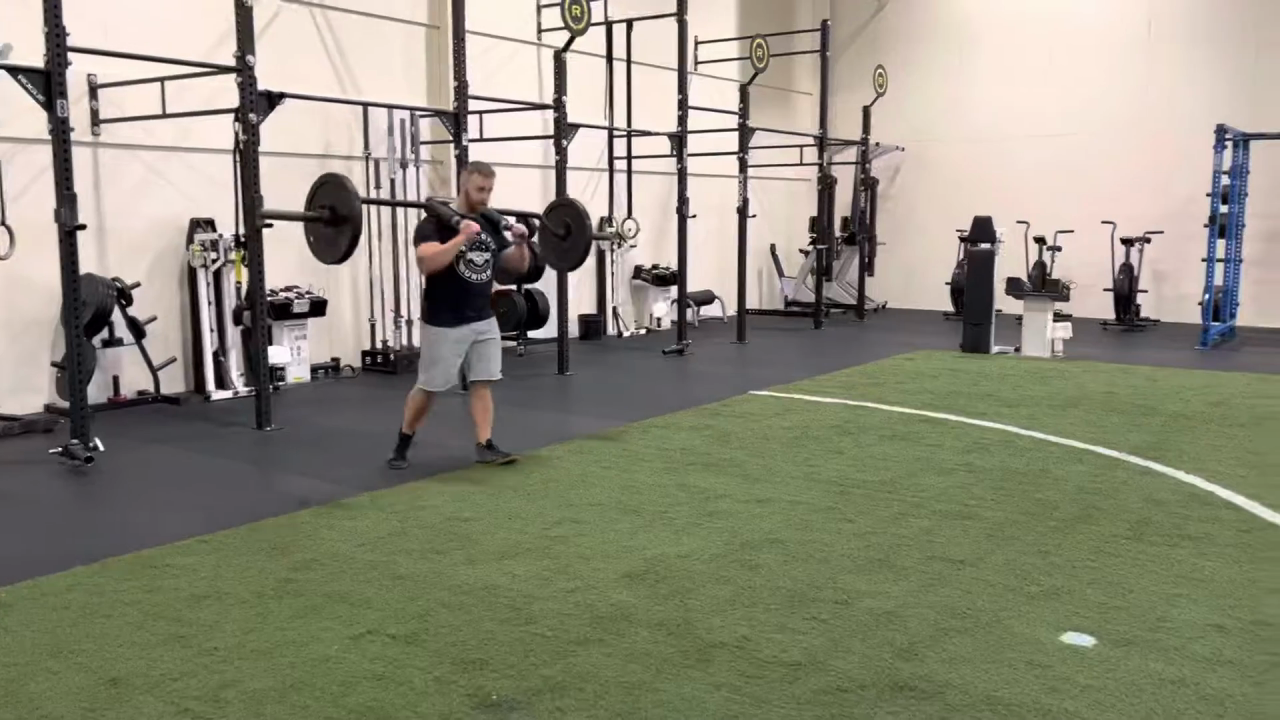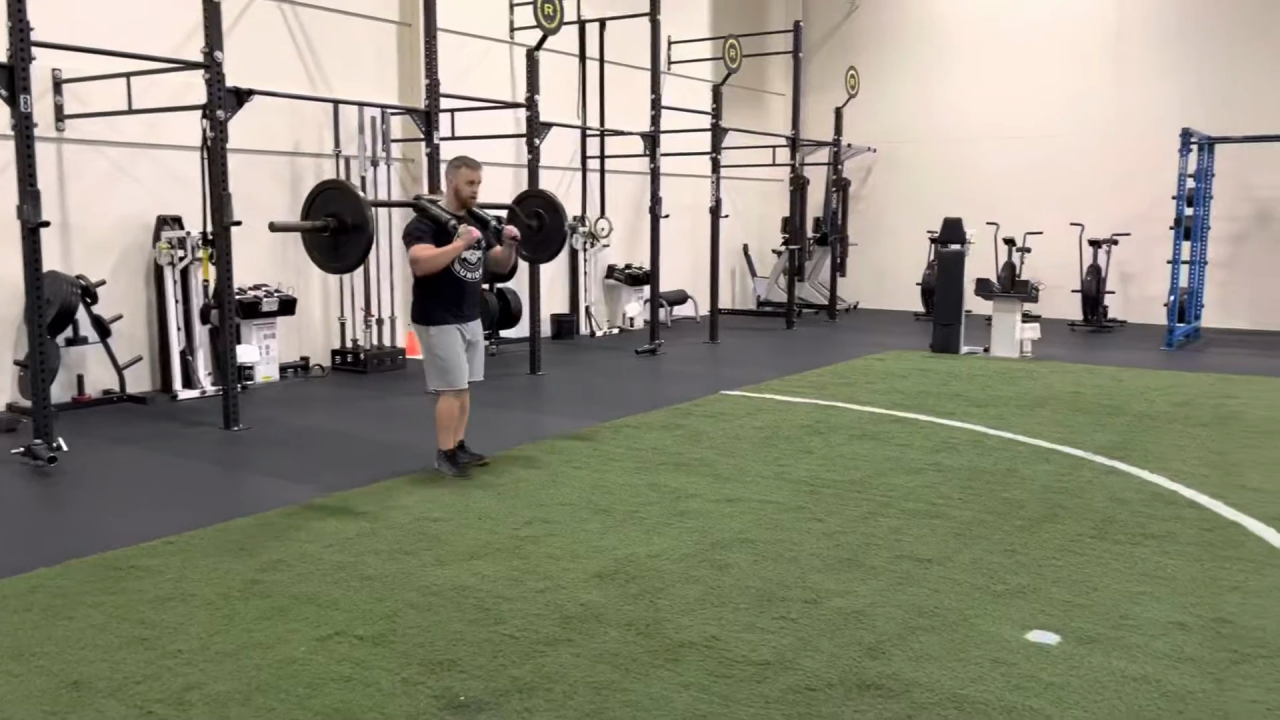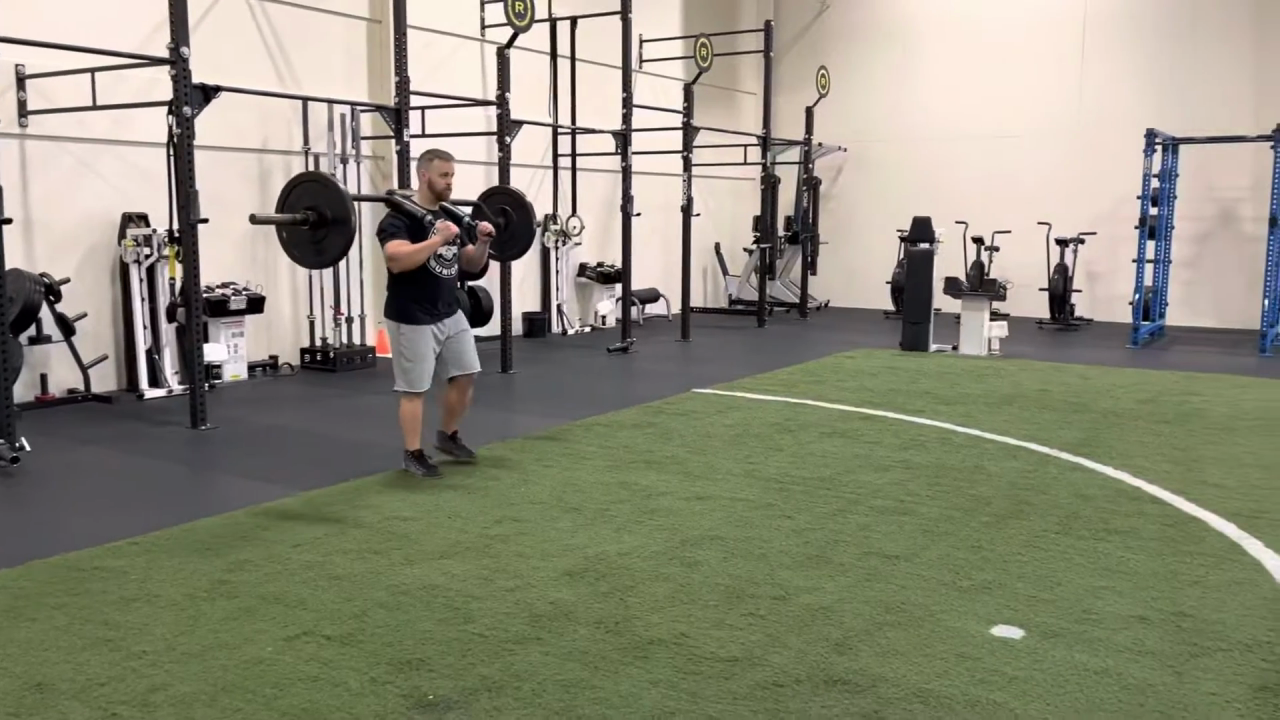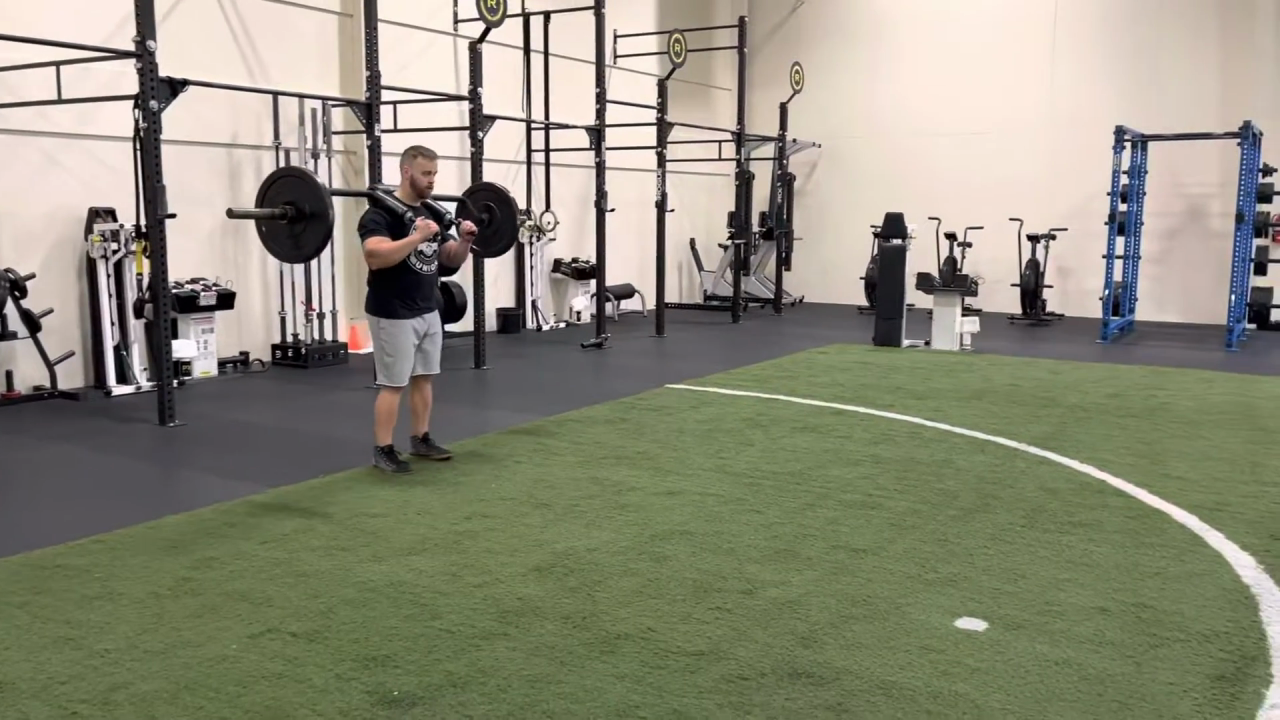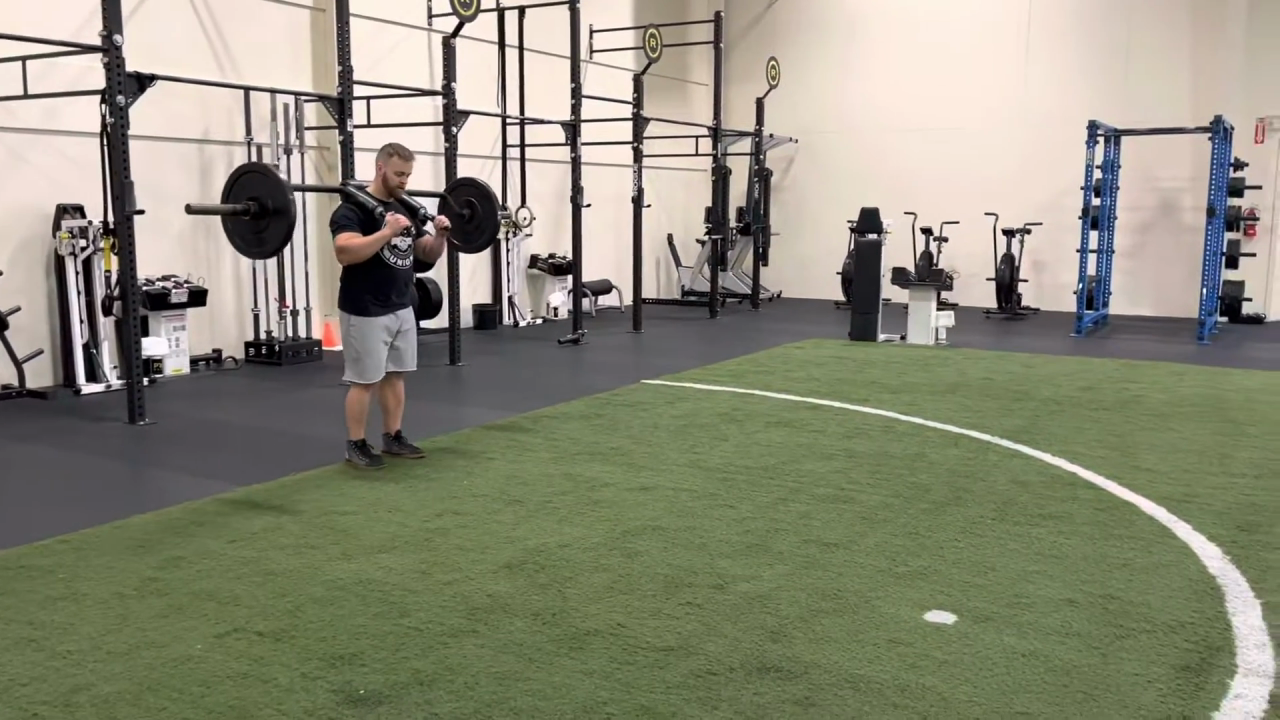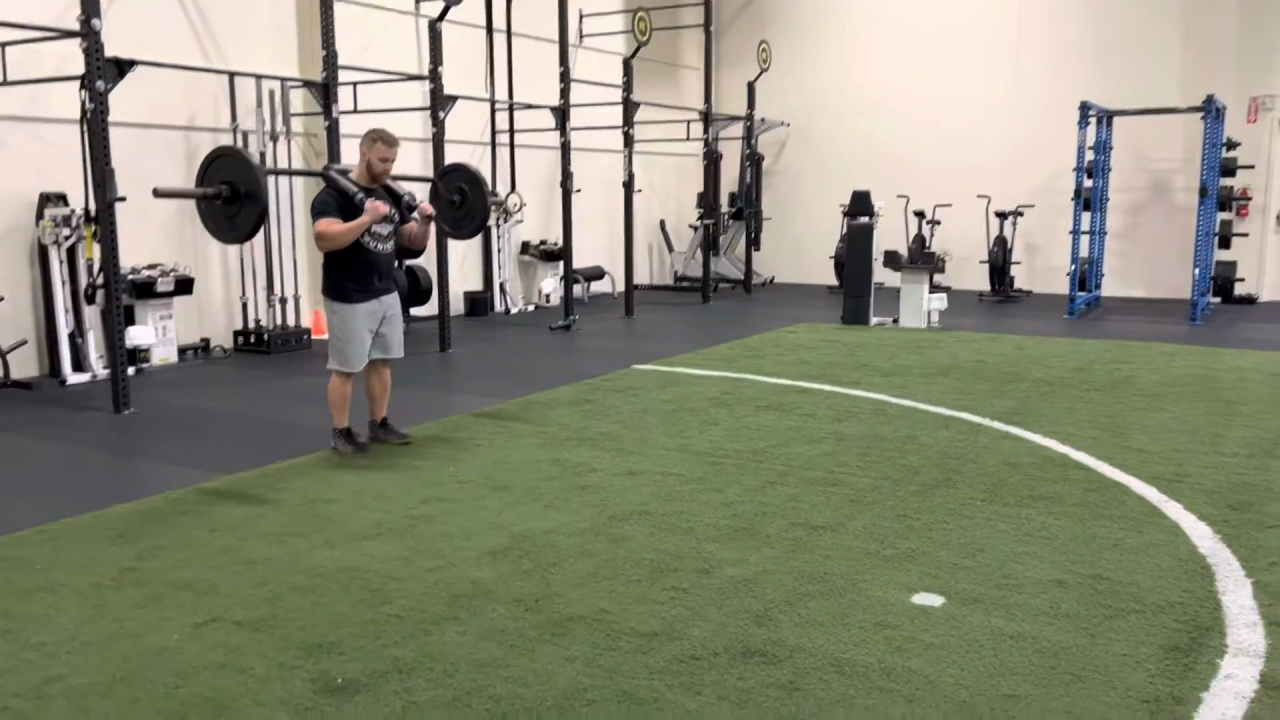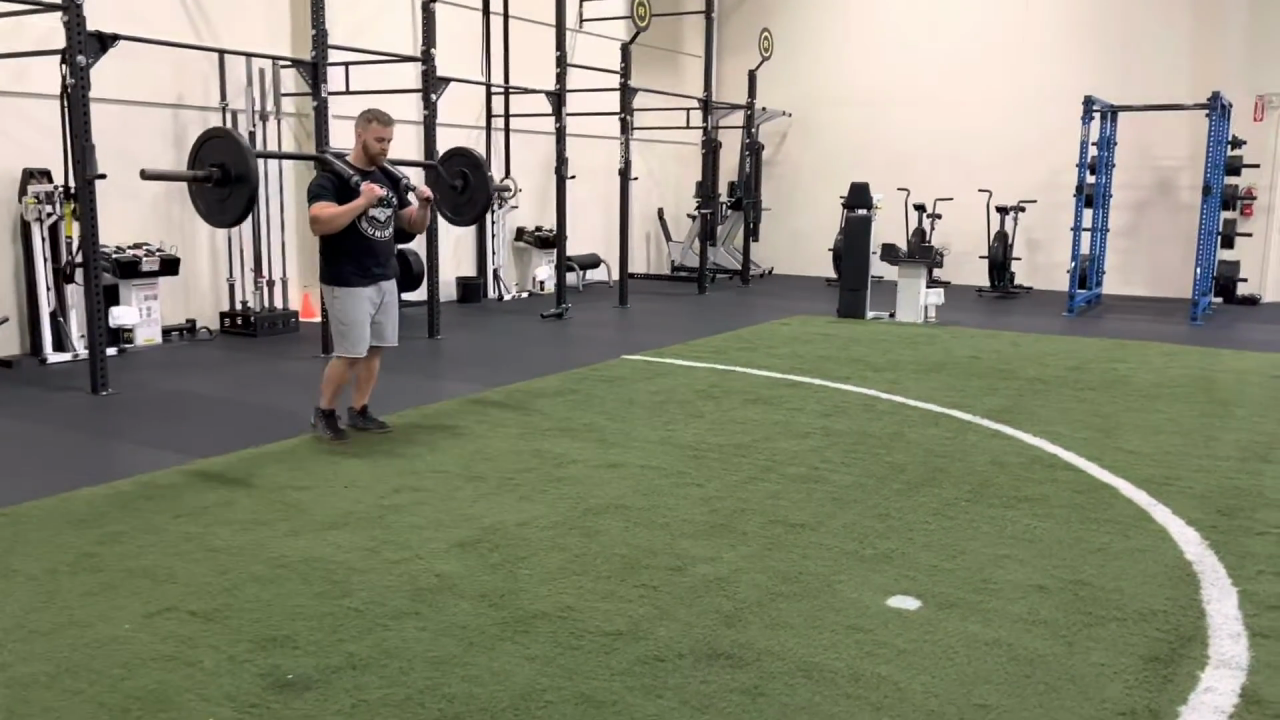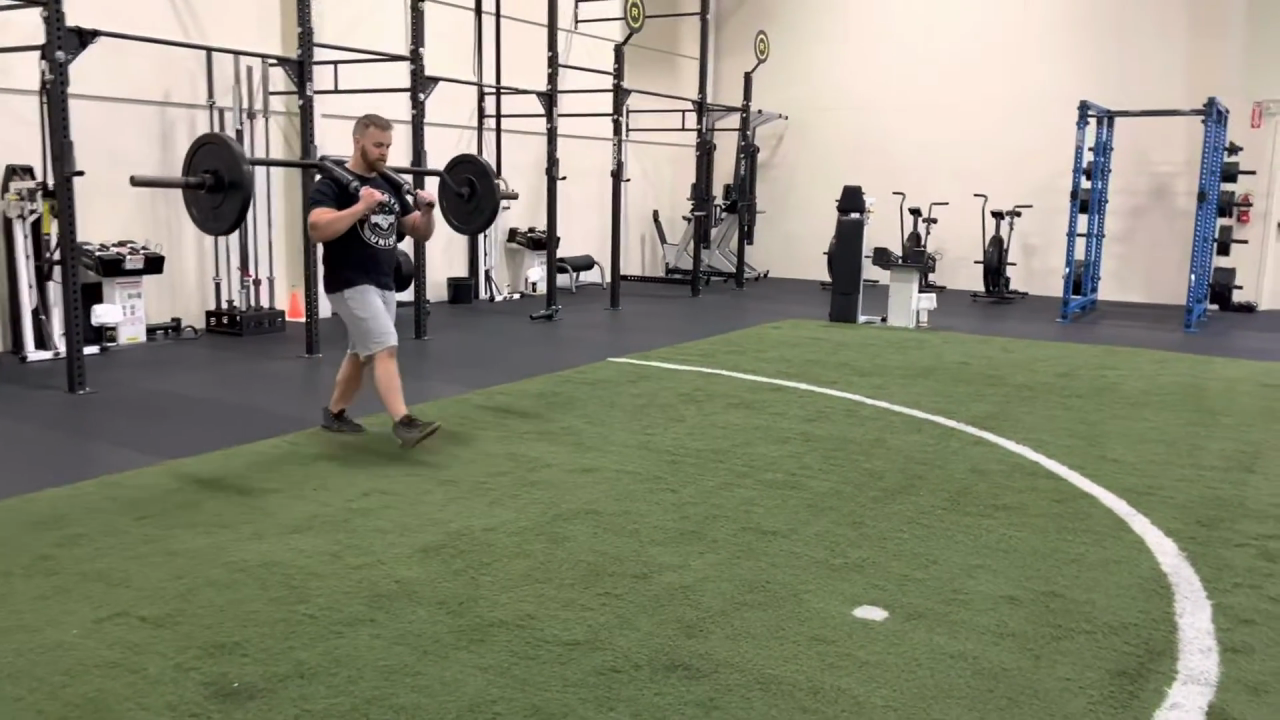
dt=0.4s
person 1, frame 1
left shoulder: (491, 224)
right shoulder: (436, 223)
left elbow: (519, 266)
right elbow: (426, 264)
left wrist: (521, 243)
right wrist: (462, 238)
left hip: (484, 320)
right hip: (444, 323)
left knee: (483, 383)
right knee: (429, 387)
left ankle: (485, 445)
right ankle: (403, 439)
person 1, frame 2
left shoulder: (476, 222)
right shoulder: (425, 223)
left elbow: (500, 265)
right elbow: (420, 264)
left wrist: (509, 245)
right wrist: (460, 243)
left hip: (470, 318)
right hip: (437, 320)
left knee: (463, 386)
right knee: (452, 388)
left ankle: (457, 446)
right ankle: (445, 454)
person 1, frame 3
left shoulder: (450, 218)
right shoulder: (400, 218)
left elbow: (473, 264)
right elbow: (397, 260)
left wrist: (483, 242)
right wrist: (439, 238)
left hip: (450, 314)
right hip: (413, 319)
left knee: (465, 376)
right knee: (414, 389)
left ankle: (448, 436)
right ankle: (413, 454)
person 1, frame 4
left shoulder: (430, 213)
right shoulder: (381, 214)
left elbow: (452, 259)
right elbow: (376, 257)
left wrist: (465, 240)
right wrist: (418, 236)
left hip: (428, 311)
right hip: (393, 314)
left knee: (423, 378)
right knee: (393, 383)
left ankle: (421, 439)
right ankle: (383, 450)
person 1, frame 5
left shoulder: (405, 209)
right shoulder: (353, 209)
left elbow: (428, 255)
right elbow: (345, 252)
left wrist: (440, 235)
right wrist: (387, 232)
left hip: (401, 308)
right hip: (365, 311)
left knee: (395, 375)
right knee: (365, 380)
left ankle: (393, 437)
right ankle: (355, 444)
person 1, frame 6
left shoulder: (390, 196)
right shoulder: (334, 195)
left elbow: (415, 242)
right elbow: (324, 238)
left wrist: (424, 221)
right wrist: (367, 218)
left hip: (386, 294)
right hip: (349, 298)
left knee: (382, 362)
right knee: (346, 368)
left ankle: (380, 424)
right ankle: (341, 433)
person 1, frame 7
left shoulder: (388, 179)
right shoulder: (332, 178)
left elbow: (415, 225)
right elbow: (319, 223)
left wrist: (424, 205)
right wrist: (363, 201)
left hip: (384, 279)
right hip: (347, 282)
left knee: (373, 350)
right knee: (350, 353)
left ankle: (359, 411)
right ankle: (324, 412)
person 1, frame 8
left shoulder: (389, 186)
right shoulder: (332, 184)
left elbow: (421, 233)
right elbow: (317, 229)
left wrist: (427, 210)
right wrist: (362, 206)
left hip: (383, 284)
right hip: (350, 285)
left knee: (362, 353)
right knee: (385, 349)
left ankle: (334, 413)
right ankle: (403, 422)
